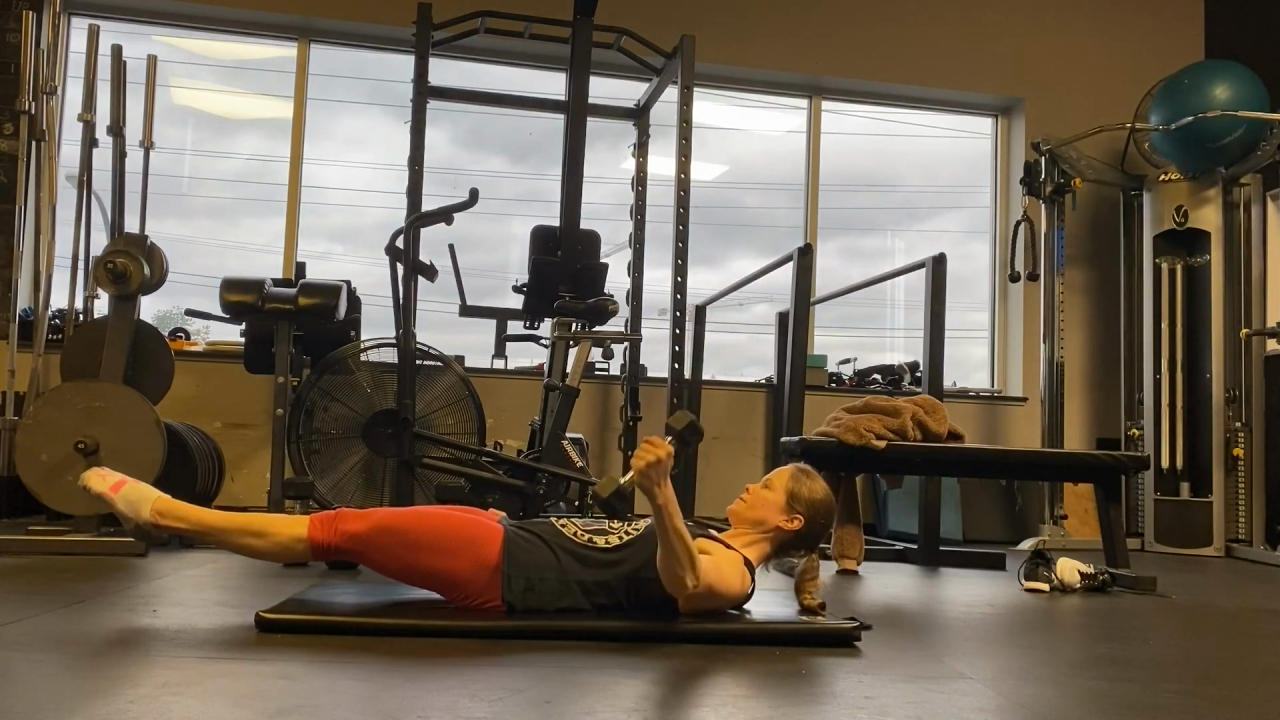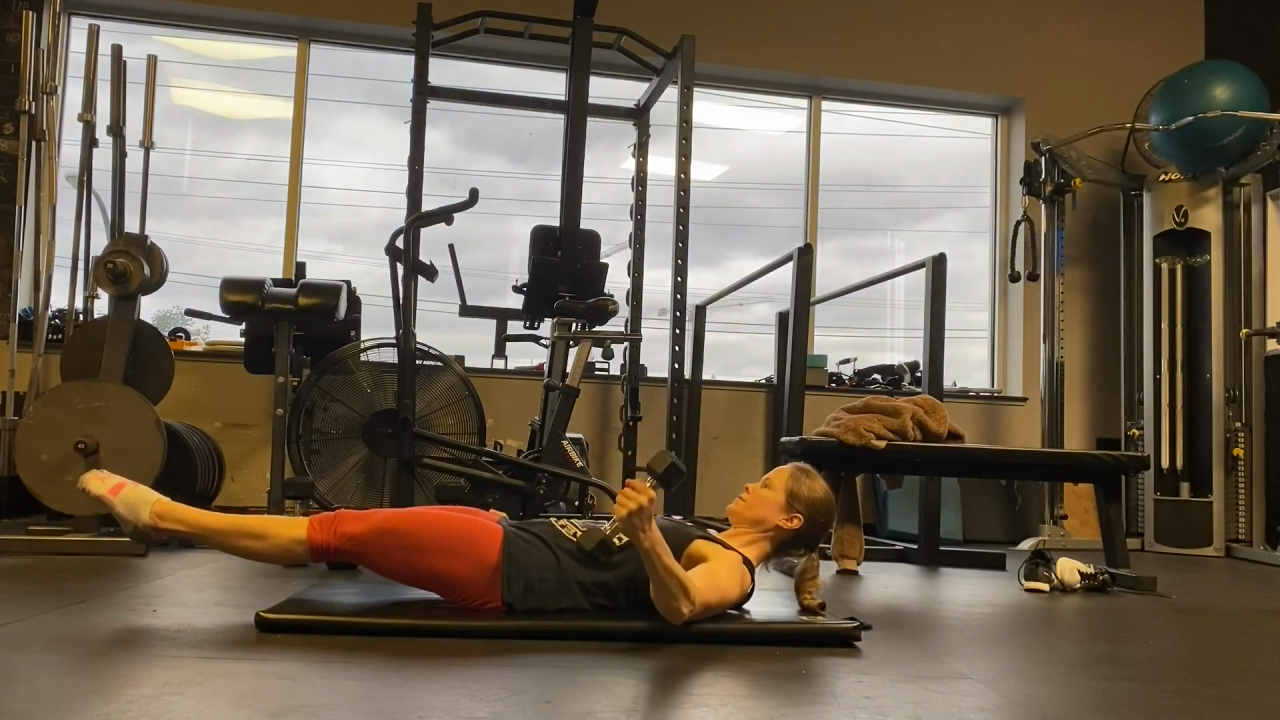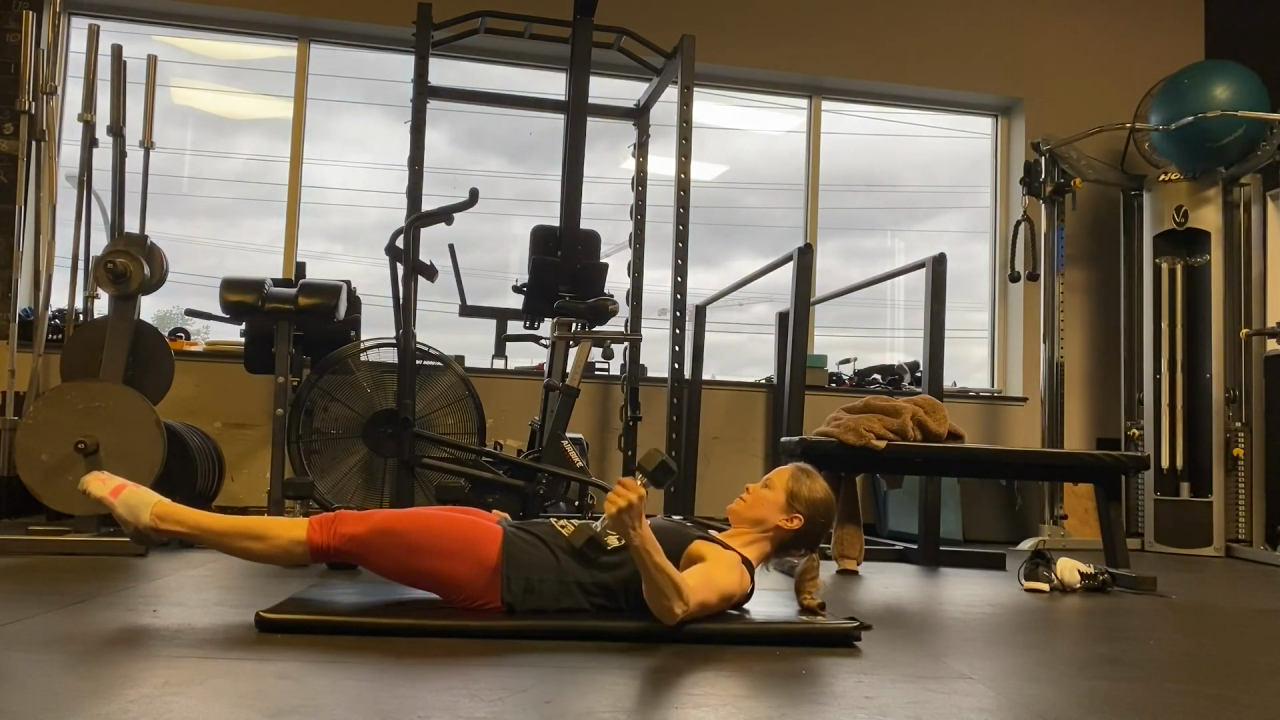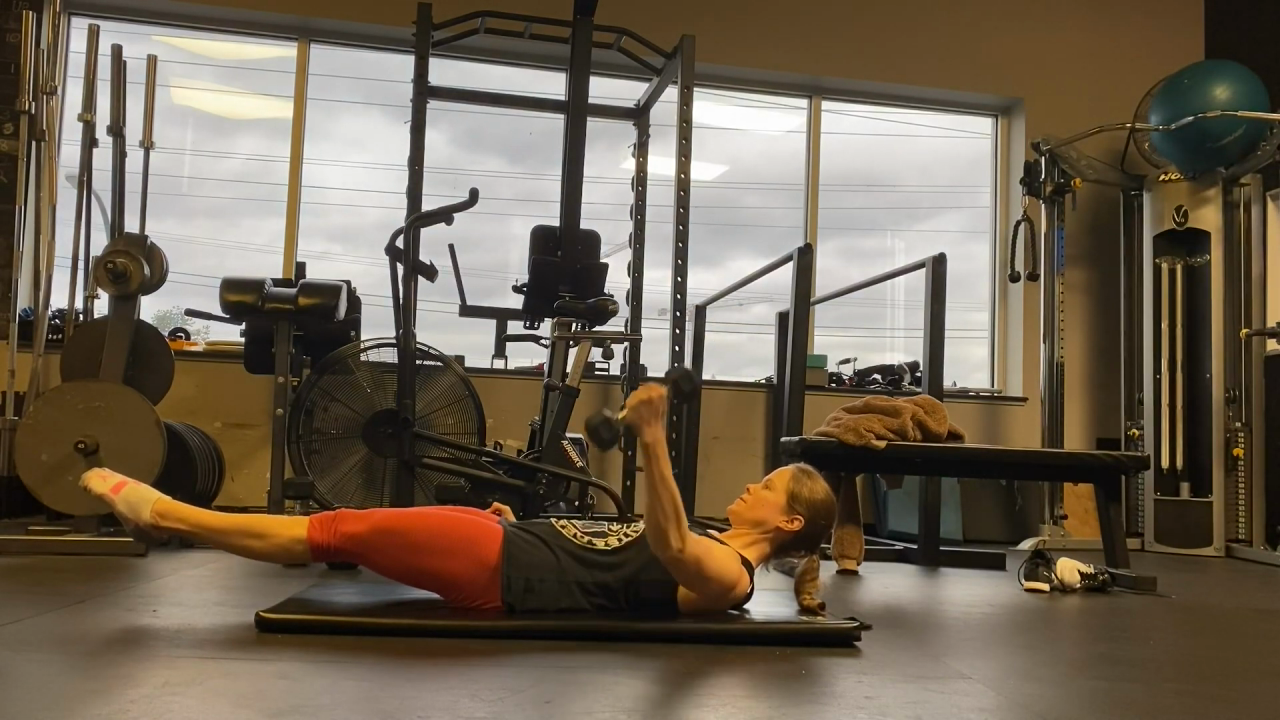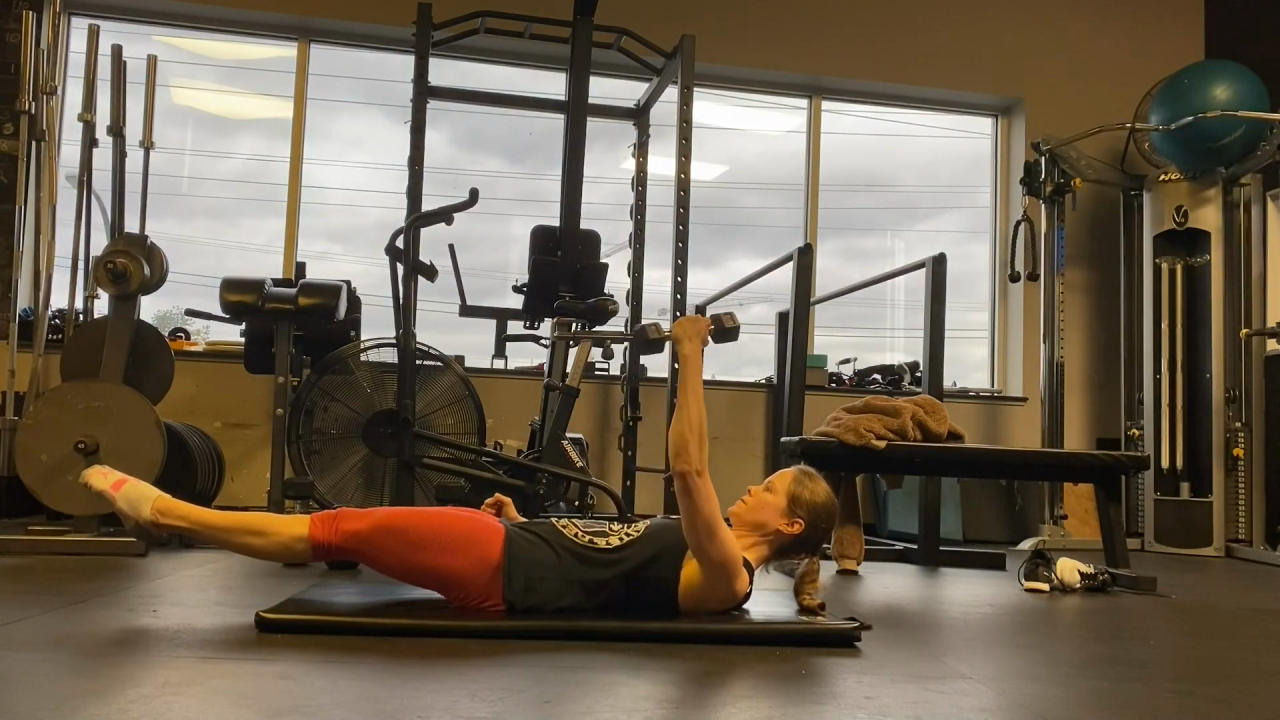
dt=0.4s
person 1, frame 1
left shoulder: (732, 575)
right shoulder: (716, 544)
left elbow: (682, 583)
left wrist: (659, 492)
left hip: (503, 570)
right hip: (510, 543)
left knee: (339, 531)
right knee: (340, 531)
left ankle: (163, 510)
right ankle: (164, 510)
person 1, frame 2
left shoulder: (732, 570)
right shoulder: (712, 543)
left elbow: (678, 605)
left wrist: (644, 534)
left hip: (502, 572)
right hip: (510, 543)
left knee: (338, 531)
right knee: (340, 531)
left ankle: (162, 514)
right ankle: (164, 515)
person 1, frame 3
left shoulder: (731, 574)
right shoulder: (708, 543)
left elbow: (671, 605)
left wrist: (634, 530)
left hip: (504, 570)
right hip: (512, 541)
left knee: (338, 531)
right knee: (342, 531)
left ankle: (163, 515)
right ankle: (165, 517)
person 1, frame 4
left shoulder: (725, 576)
right shoulder: (716, 551)
left elbow: (670, 542)
left wrist: (652, 436)
right wrist: (518, 524)
left hip: (505, 574)
right hip: (513, 545)
left knee: (339, 530)
right knee: (343, 530)
left ankle: (166, 513)
right ankle: (165, 514)
person 1, frame 5
left shoulder: (725, 574)
right shoulder: (707, 553)
left elbow: (688, 470)
left wrist: (690, 358)
right wrist: (526, 523)
left hip: (504, 575)
right hip: (515, 552)
left knee: (336, 530)
right knee: (338, 529)
left ankle: (164, 510)
right ankle: (165, 512)
